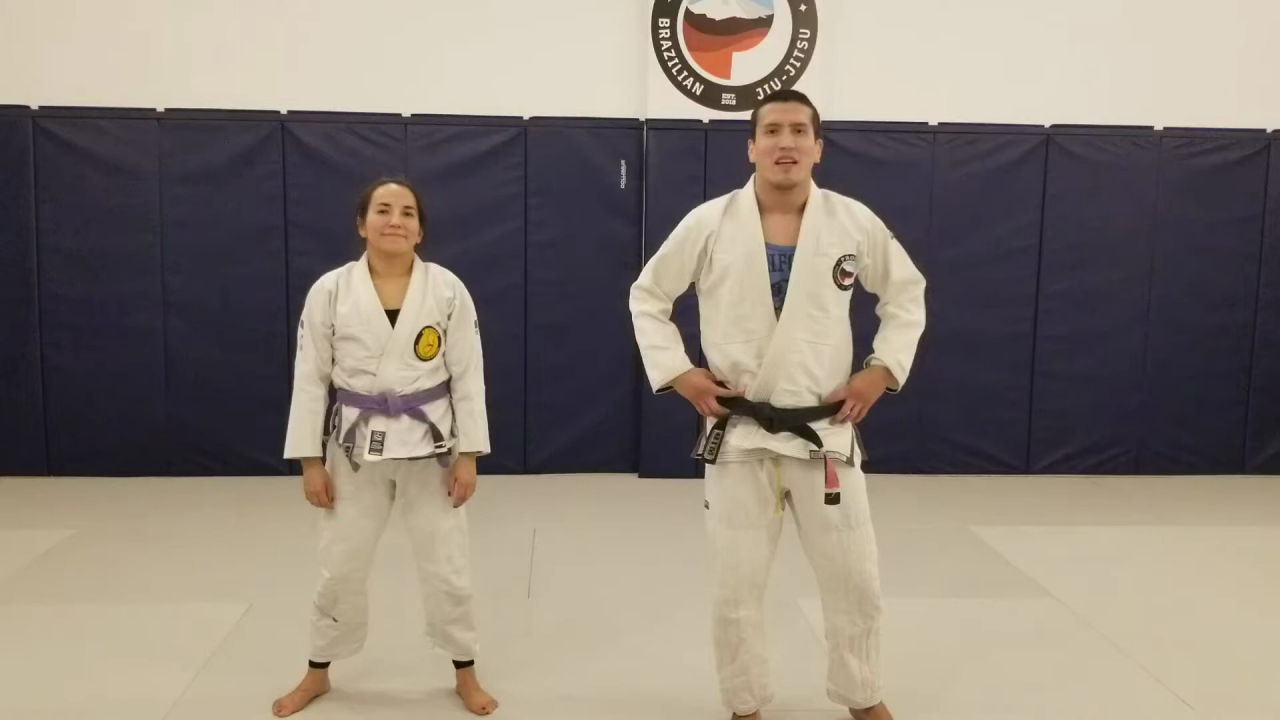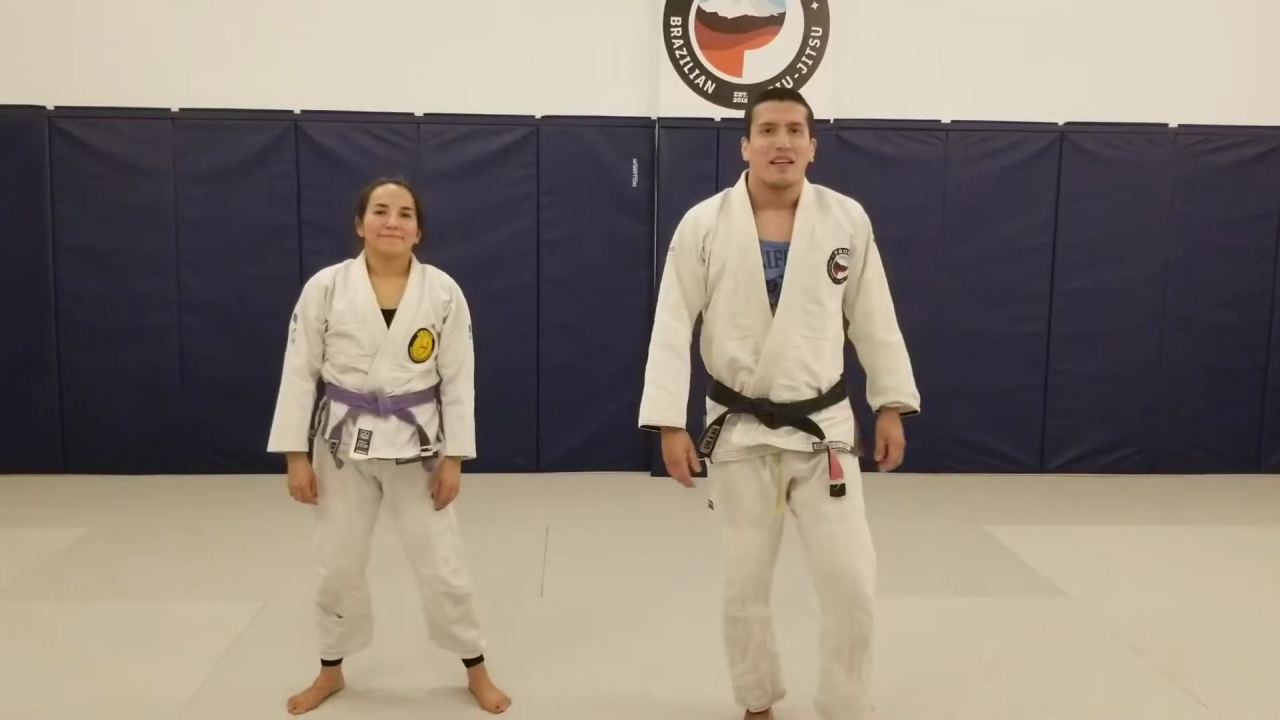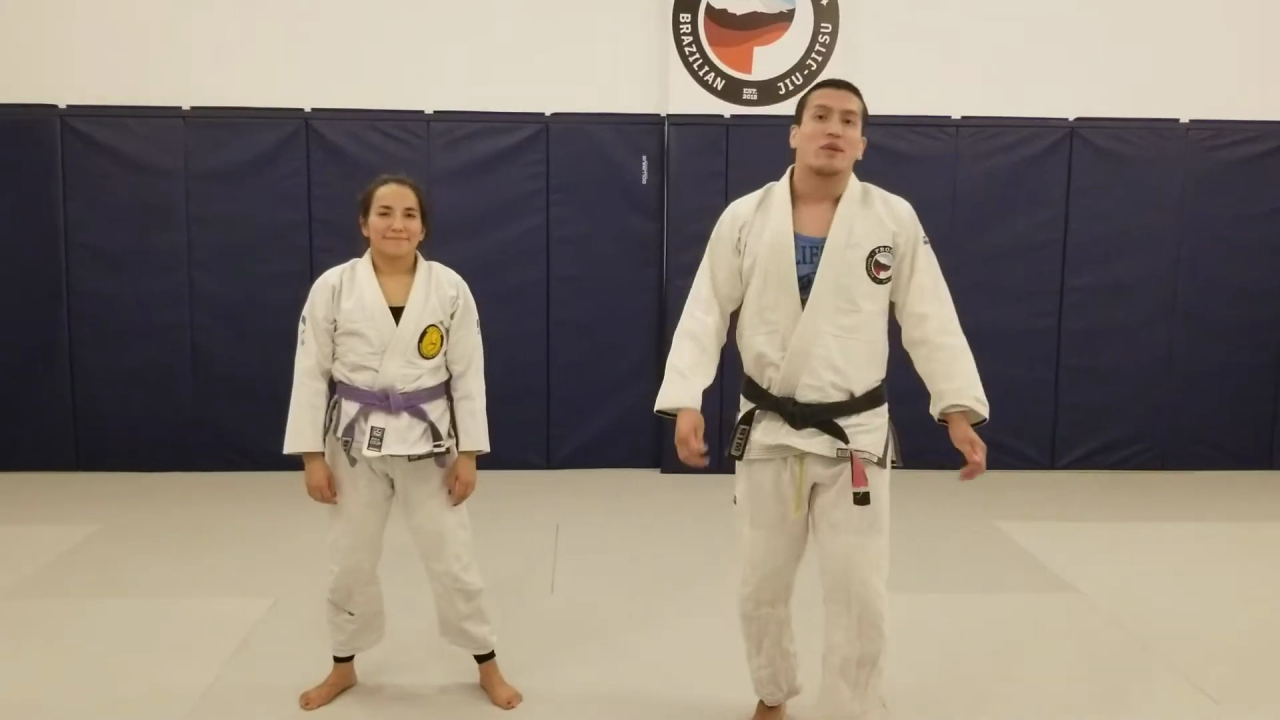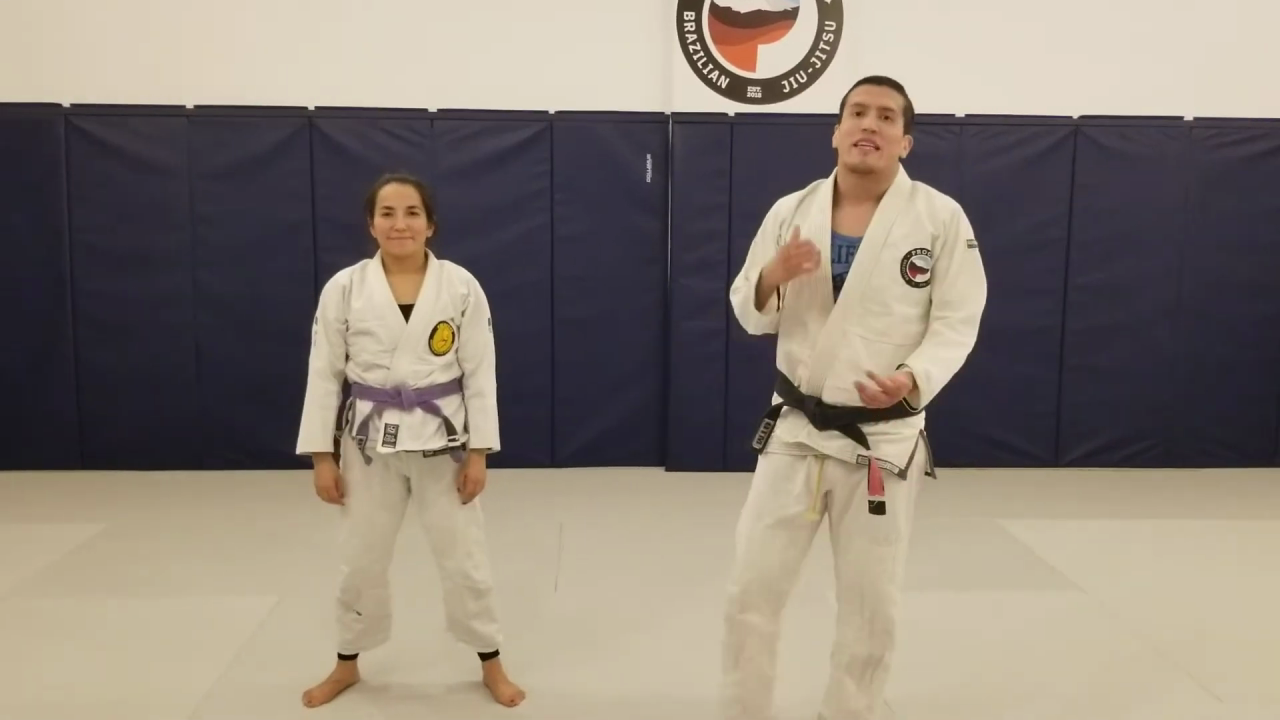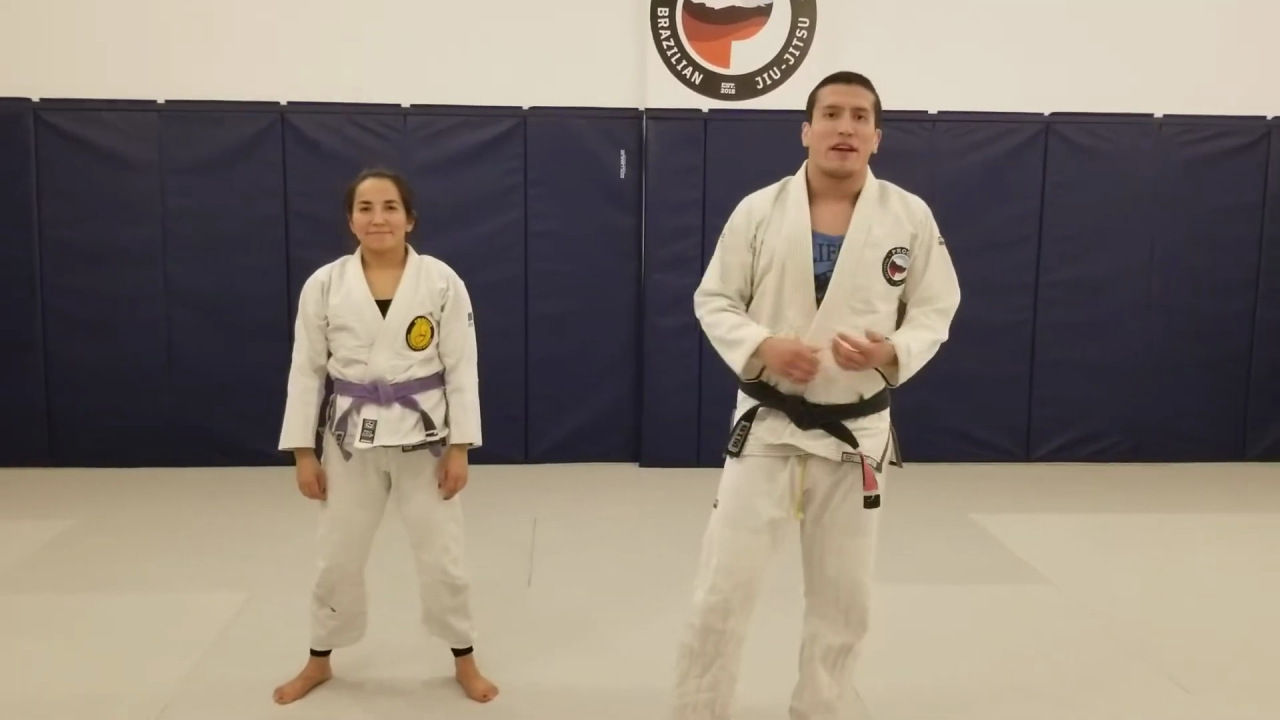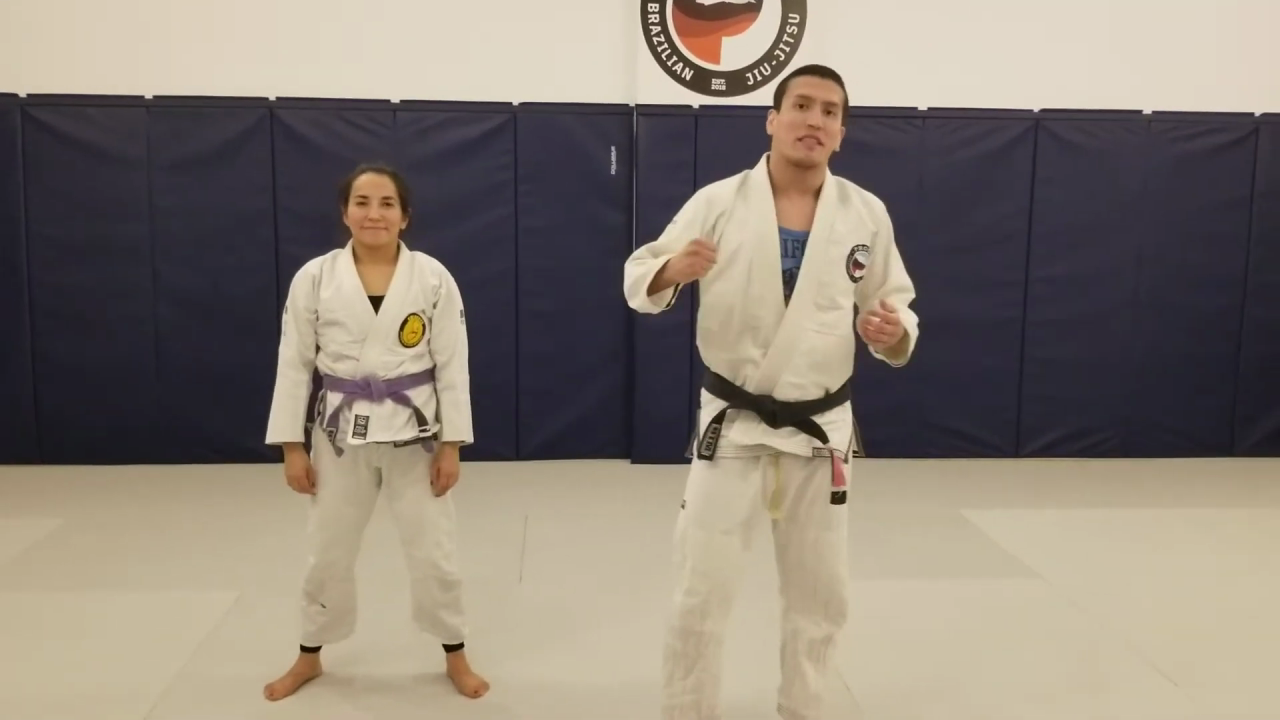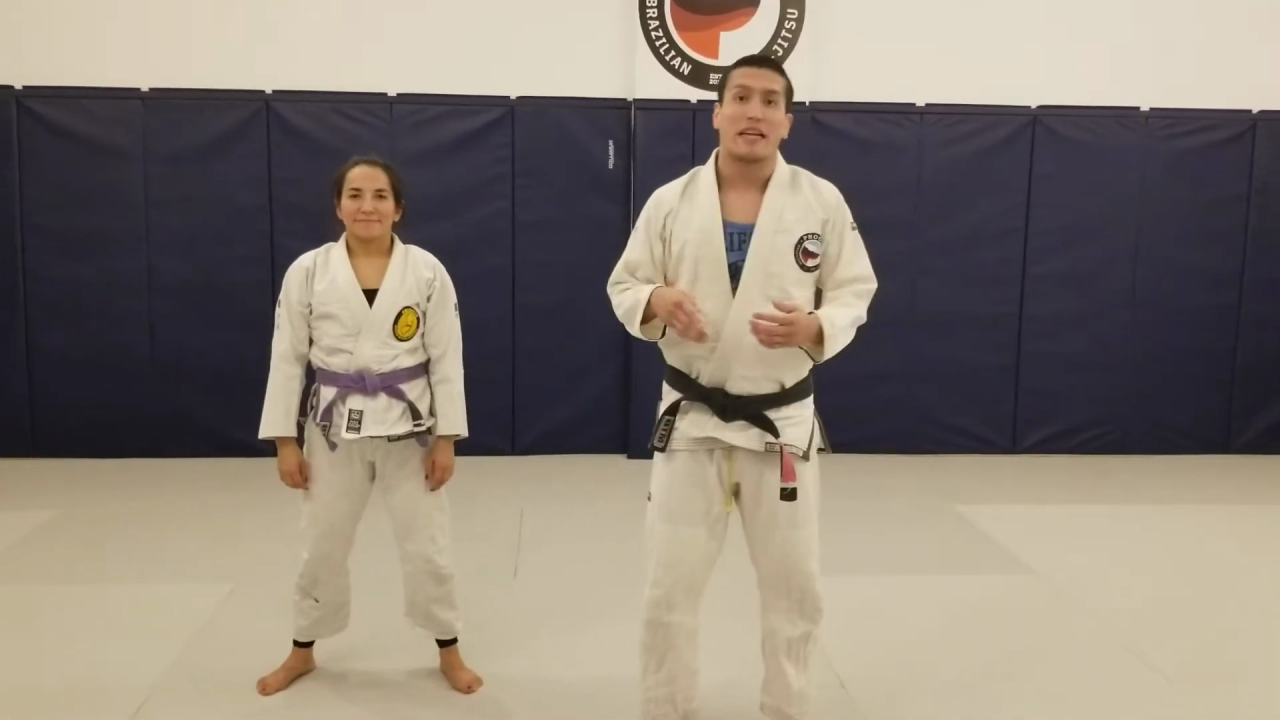
dt=0.5s
person 1, frame 1
left shoulder: (856, 223)
right shoulder: (708, 224)
left elbow: (907, 294)
right elbow: (647, 296)
left wrist: (884, 370)
right wrist: (677, 372)
left hip: (824, 433)
right hip: (738, 435)
left knee: (854, 580)
right knee: (736, 588)
person 1, frame 2
left shoulder: (847, 218)
right shoulder: (704, 224)
left elbow: (872, 319)
right elbow: (672, 325)
left wrist: (891, 404)
right wrist: (671, 424)
left hip: (824, 427)
right hip: (739, 430)
left knee: (850, 586)
right knee: (744, 586)
person 1, frame 3
left shoulder: (893, 217)
right shoulder: (745, 216)
left elbow: (931, 321)
right elbow: (703, 313)
left wrist: (961, 411)
right wrist: (686, 402)
left hip: (855, 434)
right hip: (769, 431)
left knee: (859, 600)
right knee: (762, 588)
person 1, frame 4
left shoulder: (941, 217)
right shoulder: (791, 211)
left elbow: (956, 323)
right elbow: (744, 303)
left wrist: (912, 381)
right wrist: (772, 279)
left hip: (884, 437)
right hip: (795, 430)
left knee: (870, 606)
right knee: (751, 591)
person 1, frame 5
left shoulder: (910, 216)
right shoulder: (759, 210)
left elbow: (934, 310)
right elbow: (715, 300)
left wrist: (895, 352)
right wrist: (761, 347)
left hip: (857, 434)
right hip: (768, 427)
left knee: (842, 599)
right knee: (723, 592)
person 1, frame 6
left shoulder: (866, 212)
right shoulder: (717, 202)
left elbow: (890, 299)
right elbow: (640, 277)
left wrist: (896, 333)
right wrist: (670, 270)
left hip: (821, 430)
right hip: (733, 425)
left knee: (819, 593)
right knee: (701, 592)
person 1, frame 7
left shoulder: (821, 200)
right shoulder: (671, 201)
left elbow: (854, 294)
right elbow: (622, 289)
left wrist: (814, 328)
right wrist: (656, 305)
left hip: (782, 423)
right hip: (692, 421)
left knee: (794, 586)
right knee: (670, 587)
person 2, frame 1
left shoulder: (447, 289)
right shoulder: (330, 290)
left elbow: (468, 376)
right elbow: (310, 378)
left wrist: (469, 455)
right wrist: (310, 461)
left hip: (430, 445)
right hip: (357, 445)
left knee: (447, 565)
right knee: (340, 564)
left ankle: (465, 672)
right ankle: (318, 672)
person 2, frame 2
left shoulder: (443, 291)
right shoulder: (326, 286)
left elbow: (458, 379)
right elbow: (299, 372)
left wrist: (453, 458)
right wrist: (296, 455)
left hip: (416, 444)
right hip: (344, 443)
left knee: (441, 564)
right knee: (338, 564)
left ankle: (476, 669)
right ankle: (331, 670)
person 2, frame 3
left shoulder: (449, 288)
right shoulder: (332, 287)
left elbow: (468, 375)
right elbow: (310, 374)
left wrist: (468, 453)
right wrist: (311, 455)
left hip: (428, 441)
right hip: (355, 442)
left knee: (452, 559)
right knee: (350, 561)
left ankle: (487, 665)
right ankle: (343, 666)
person 2, frame 4
left shoulder: (461, 286)
right shoulder: (343, 288)
left elbow: (480, 372)
right elbow: (324, 374)
left wrist: (478, 452)
right wrist: (322, 457)
left hip: (442, 440)
right hip: (371, 441)
left knee: (464, 557)
right knee: (360, 559)
left ankle: (490, 663)
right ankle: (347, 664)
person 2, frame 5
left shoulder: (441, 281)
right shoulder: (324, 285)
left elbow: (462, 368)
right elbow: (307, 370)
left wrist: (460, 448)
right wrist: (303, 452)
left hip: (423, 435)
right hip: (352, 437)
left knee: (442, 553)
right knee: (338, 555)
left ankle: (464, 660)
right ankle: (319, 660)
person 2, frame 6
left shoulder: (433, 278)
right shoulder: (313, 278)
left elbow: (452, 365)
right elbow: (294, 364)
left wrist: (451, 445)
right wrist: (292, 446)
left hip: (415, 432)
right hip: (342, 433)
left knee: (433, 550)
right knee: (327, 550)
left ankle: (455, 656)
right ankle: (309, 656)
person 2, frame 7
left shoulder: (426, 270)
right shoulder: (307, 271)
left elbow: (447, 359)
right elbow: (287, 358)
left wrist: (446, 439)
right wrist: (285, 440)
left hip: (408, 426)
right hip: (335, 427)
left knee: (427, 545)
right knee: (321, 545)
left ankle: (449, 651)
right ankle: (302, 651)
